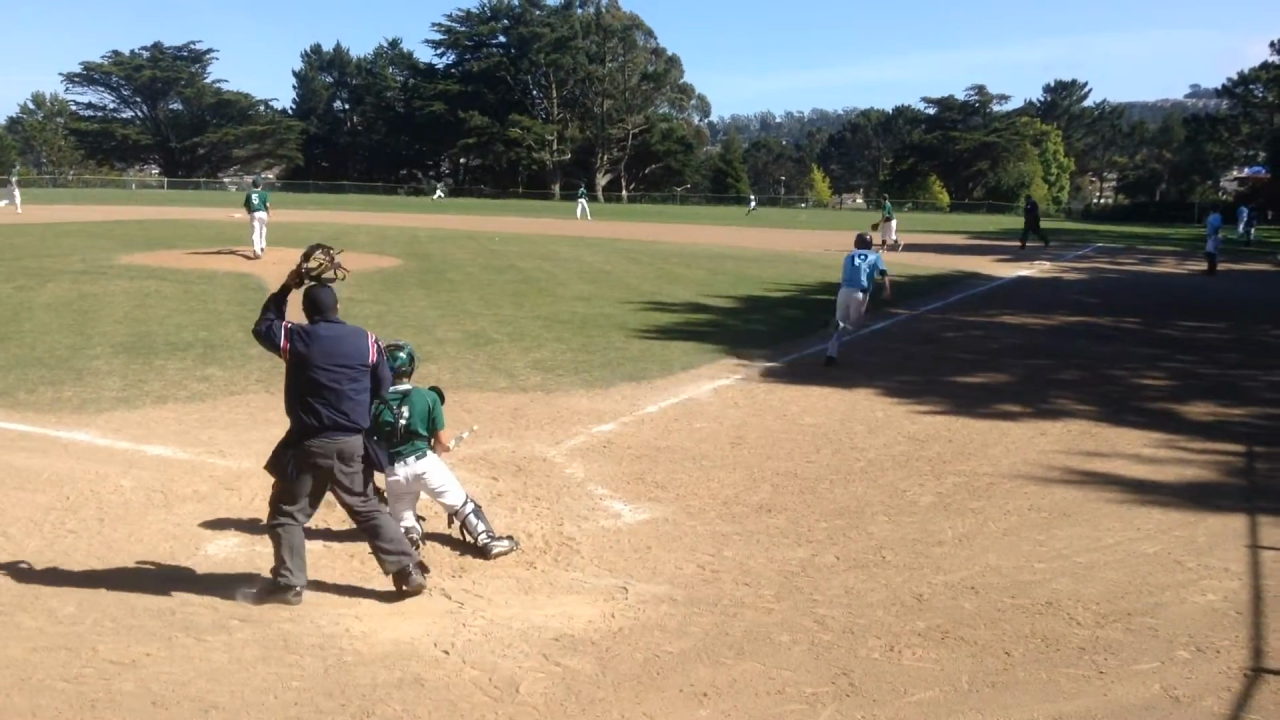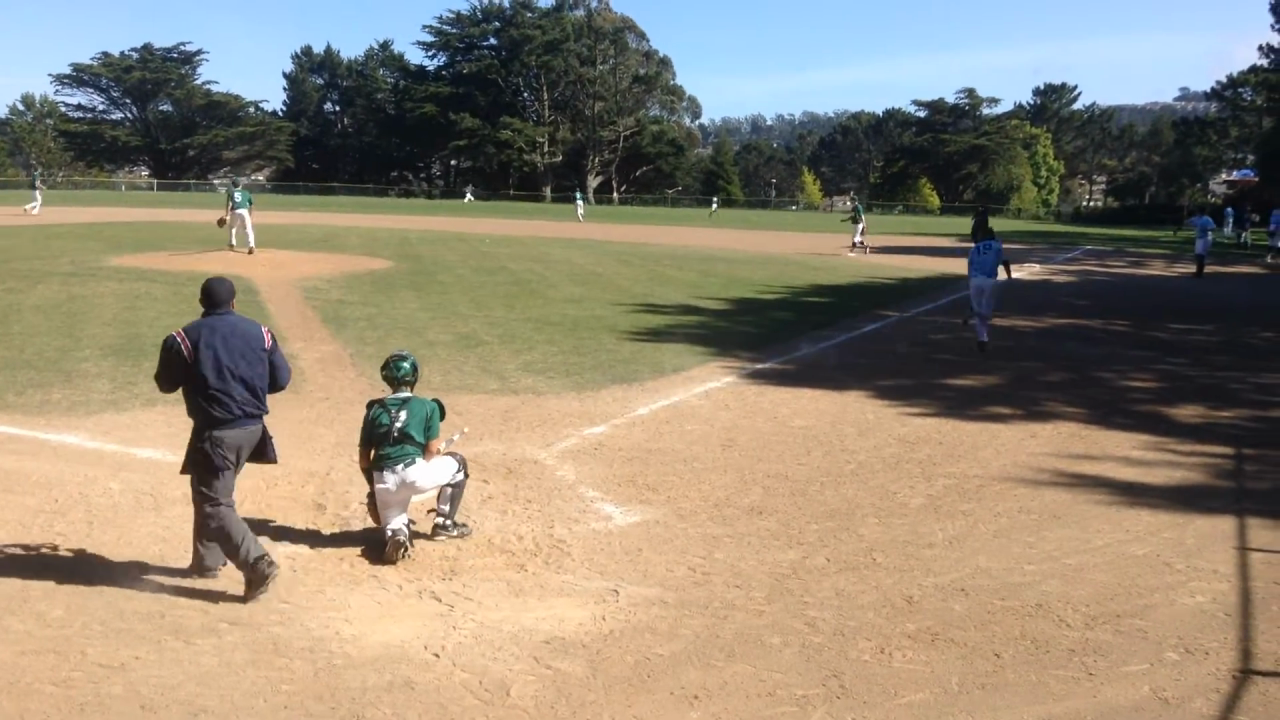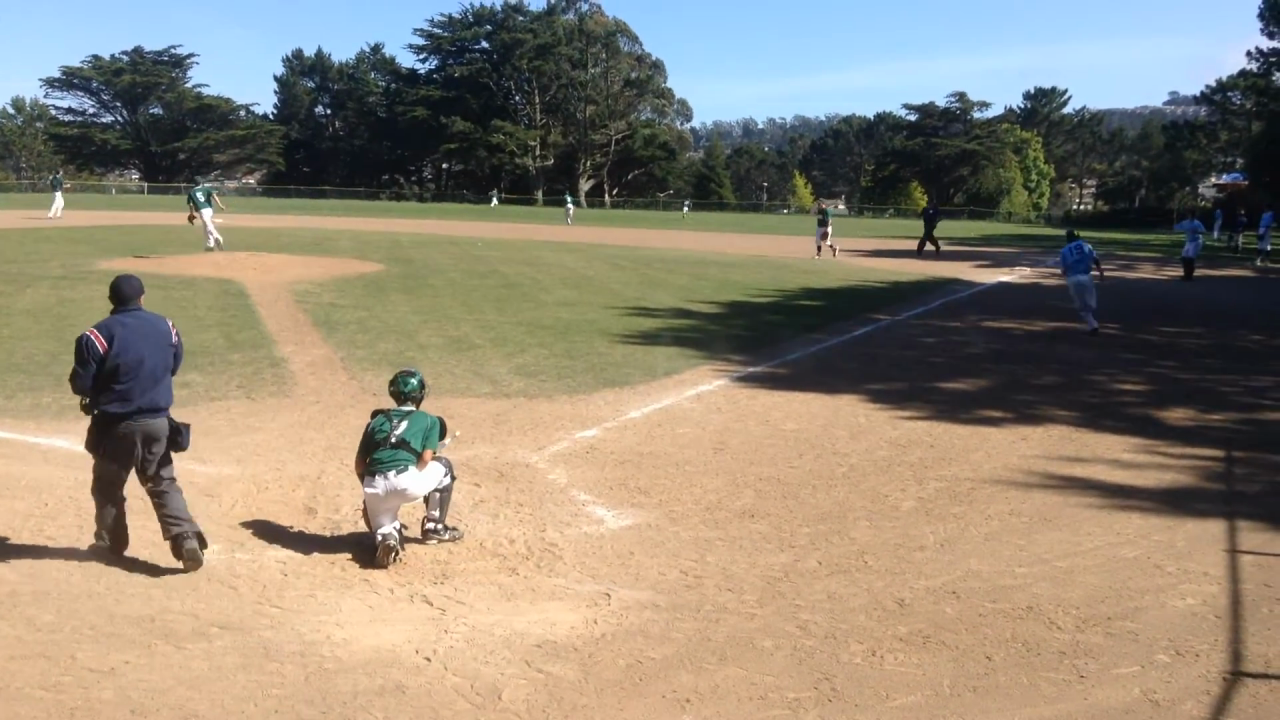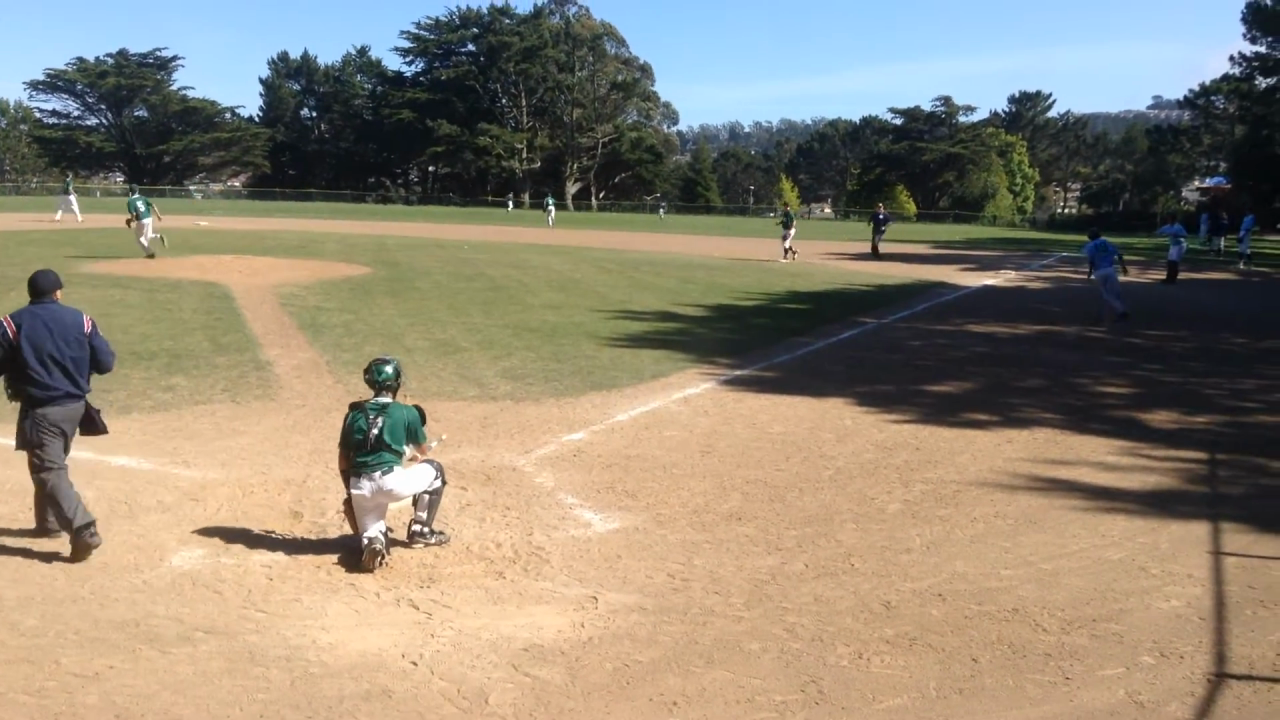
dt=0.5s
person 1, frame 1
left shoulder: (295, 339)
right shoulder: (366, 340)
left elbow: (263, 328)
right elbow: (381, 387)
left wrist: (286, 288)
left hip: (310, 443)
right hip: (351, 443)
left knee: (287, 511)
right knee: (366, 507)
left ankle: (287, 584)
right ankle: (408, 570)
person 1, frame 2
left shoulder: (185, 338)
right shoulder: (259, 332)
left elbow: (166, 383)
right elbow: (281, 379)
left hip: (216, 433)
right hip: (251, 428)
left knee: (213, 503)
right knee: (218, 495)
left ankle: (256, 562)
right ankle: (207, 560)
person 1, frame 3
left shoulder: (98, 335)
right shoulder: (166, 328)
left elbow: (81, 385)
left wrist: (94, 396)
left hip: (118, 425)
right hip: (157, 422)
left knee: (108, 486)
right knee: (163, 484)
left ankle: (110, 543)
right ankle: (186, 537)
person 1, frame 4
right shoulder: (79, 320)
right elbow: (105, 362)
left hip: (40, 411)
right hip: (74, 406)
left knee: (47, 472)
right knee: (54, 464)
left ankle: (82, 528)
right ankle: (52, 523)
person 2, frame 1
left shoulder: (375, 403)
right shoulder: (428, 397)
right elbow: (443, 442)
left hip: (395, 472)
right hip: (424, 463)
left knee: (404, 518)
right knee: (460, 503)
left ankle: (408, 534)
right ankle: (487, 539)
person 2, frame 2
left shoulder: (374, 410)
right shoulder: (428, 406)
left elbow: (363, 459)
right elbow: (432, 451)
left wrist: (373, 490)
left hip: (384, 480)
right hip: (413, 473)
left knee: (393, 526)
right knee: (456, 463)
left ankle: (396, 534)
right ankle: (444, 523)
person 2, frame 3
left shoulder: (377, 420)
right shoulder: (430, 421)
left elbow: (359, 465)
right elbow: (425, 459)
left wrist: (371, 491)
left hip: (374, 486)
right hip: (405, 481)
left knee: (383, 529)
right knee: (443, 467)
left ankle: (386, 537)
right ankle: (435, 528)
person 2, frame 4
left shoulder: (354, 413)
right shoulder: (406, 412)
left elbow: (343, 460)
right elbow: (422, 450)
left wrist: (350, 494)
left hip: (360, 487)
right hip: (391, 481)
left knee: (371, 534)
right knee: (434, 470)
left ankle: (373, 543)
right ankle: (421, 531)
